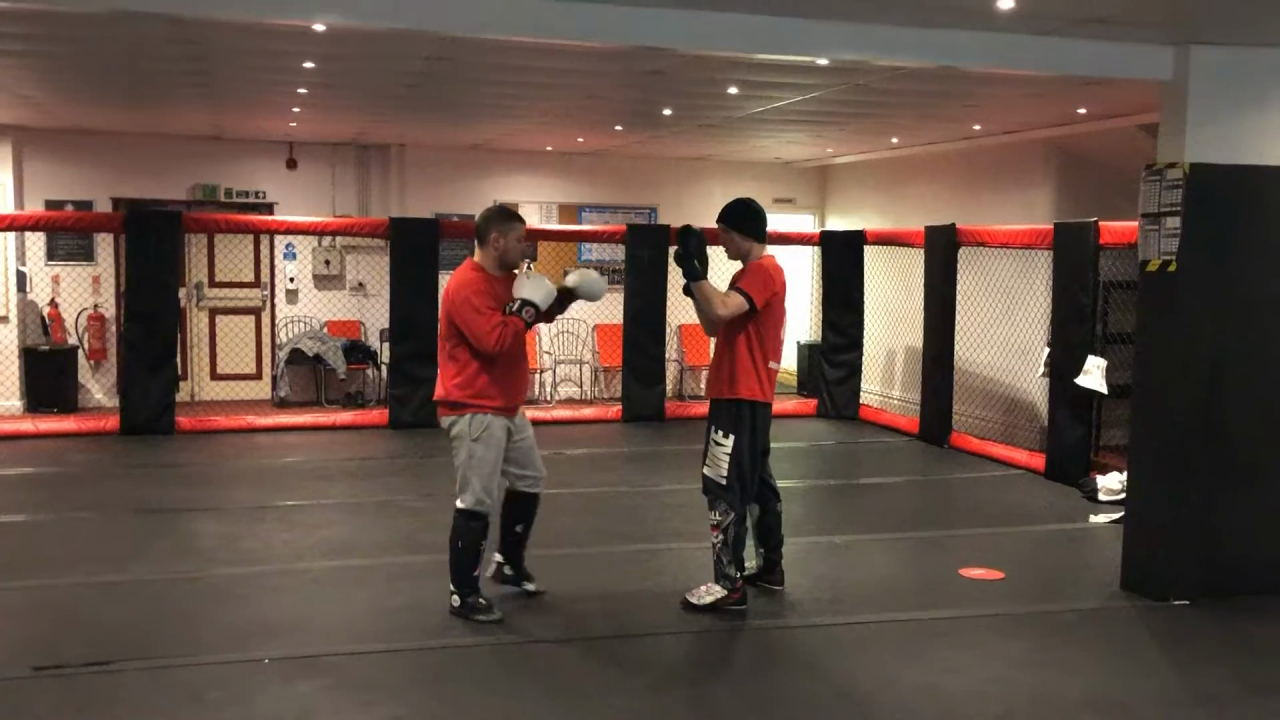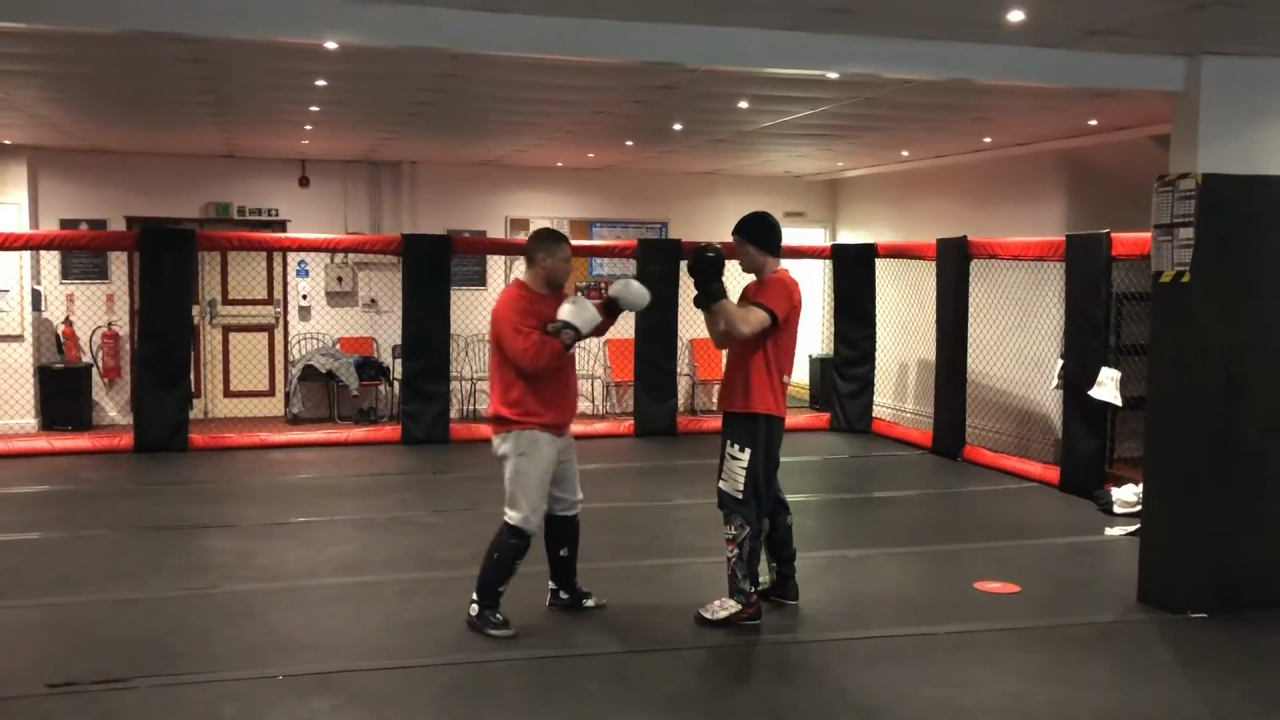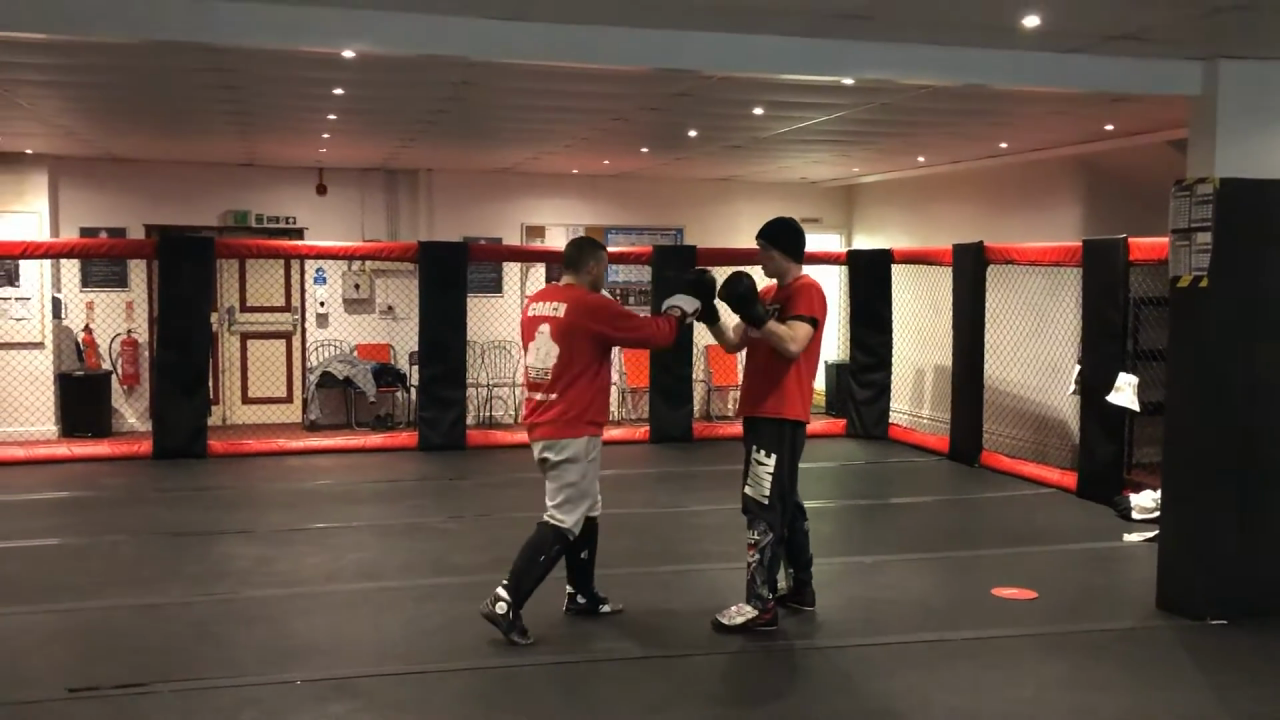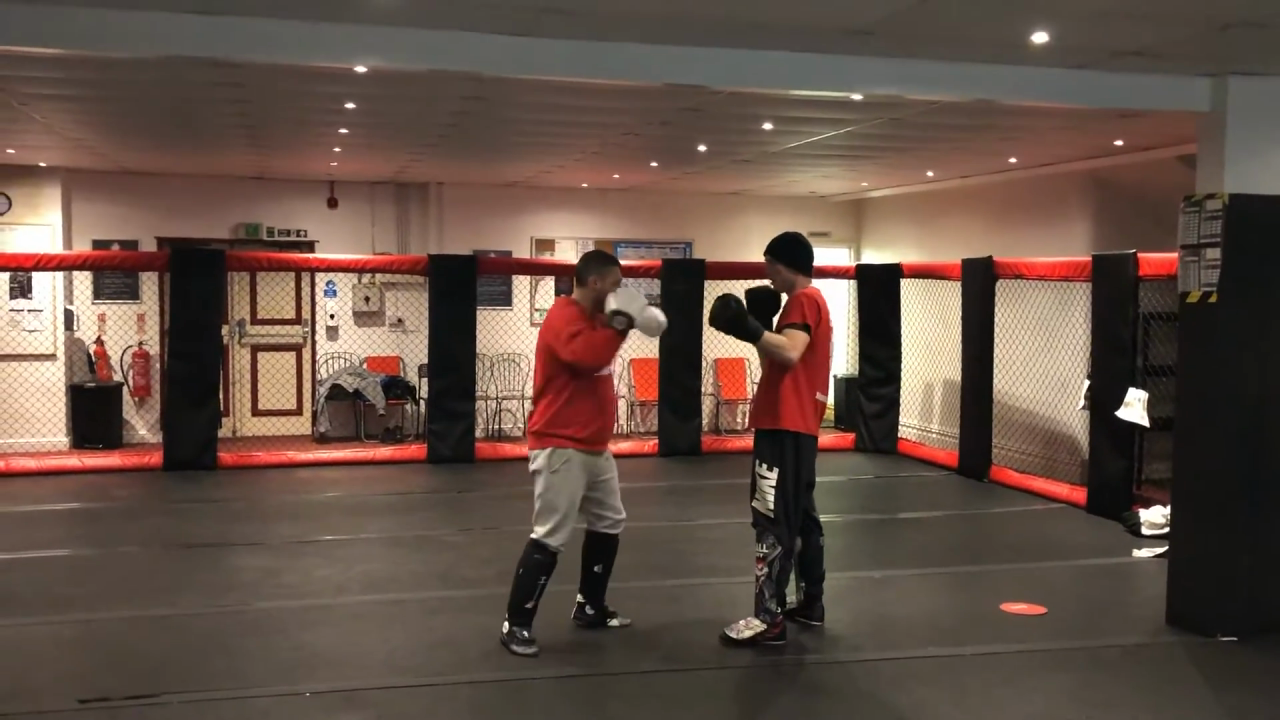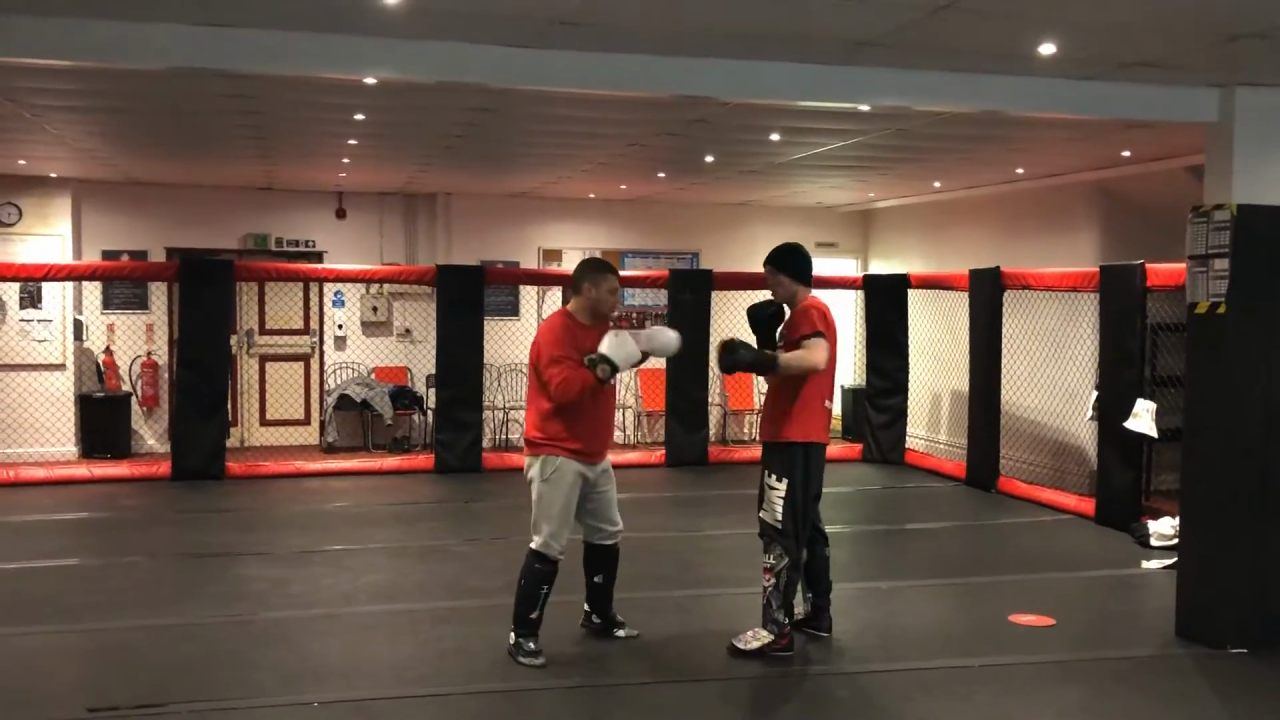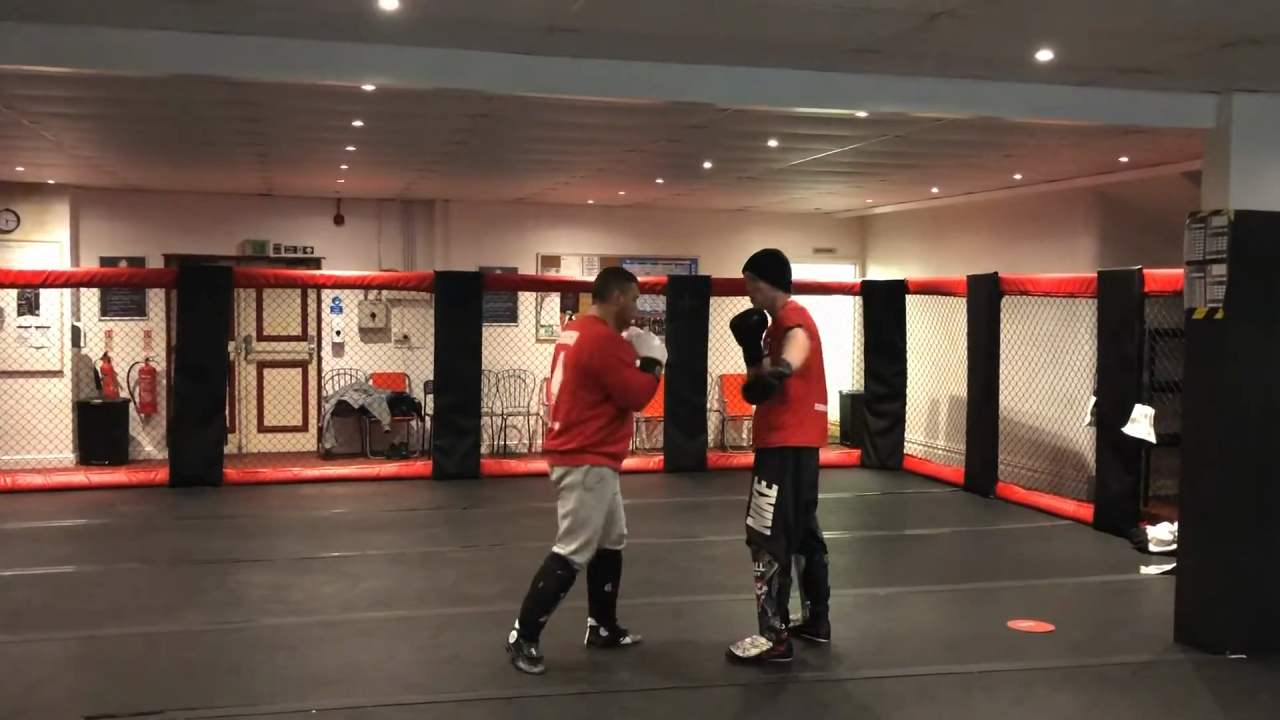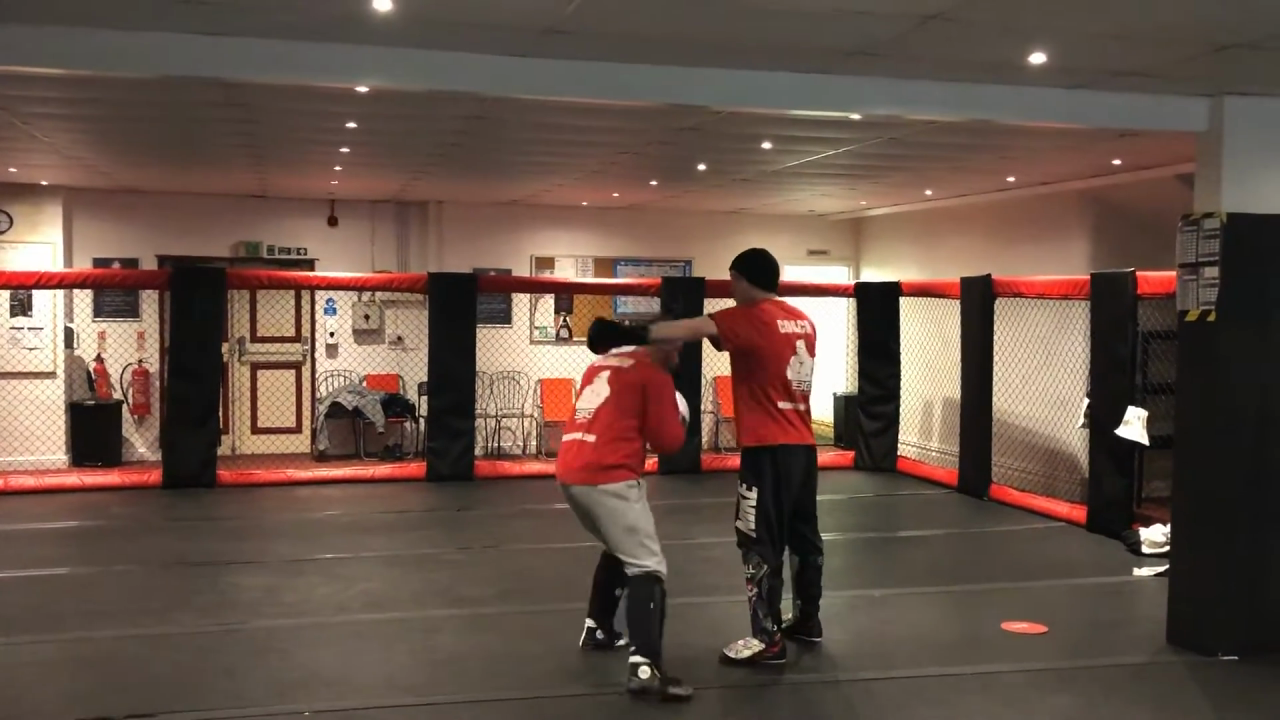
dt=0.5s
person 1, frame 1
left shoulder: (763, 271)
right shoulder: (748, 273)
left elbow: (721, 310)
right elbow: (714, 326)
left wrist: (693, 269)
right wrist: (695, 281)
left hip: (741, 397)
right hip: (748, 396)
left knee: (723, 486)
right knee: (756, 482)
left ankle: (730, 584)
right ankle: (770, 567)
person 1, frame 2
left shoulder: (779, 285)
right shoulder: (753, 288)
left elbow: (745, 329)
right elbow: (722, 339)
left wrist: (713, 289)
right wrist: (707, 295)
left hip: (755, 410)
right hip: (750, 408)
left knee: (739, 500)
right knee: (766, 495)
left ankle: (744, 598)
right ankle: (784, 581)
person 1, frame 3
left shoulder: (807, 291)
right shoulder: (768, 294)
left elbow: (792, 344)
right elbow: (733, 343)
left wrist: (753, 311)
right wrist: (709, 314)
left hip: (781, 415)
right hip: (762, 412)
left knee: (763, 505)
right knee: (783, 501)
left ankle: (761, 604)
right ankle: (800, 587)
person 1, frame 4
left shoulder: (804, 300)
right shoulder: (805, 302)
left elbow: (789, 352)
right elbow: (776, 362)
left wrist: (746, 328)
right wrist: (761, 322)
left hip: (785, 427)
right hip: (797, 426)
left knee: (772, 519)
right knee: (800, 514)
left ankle: (769, 618)
right ankle: (811, 602)
person 1, frame 5
left shoulder: (808, 310)
right shoulder: (798, 314)
left elbow: (816, 359)
right elbow: (781, 376)
left wrist: (759, 357)
right wrist: (765, 339)
left hip: (794, 438)
right hip: (801, 437)
left knee: (779, 530)
right knee: (806, 525)
left ankle: (776, 629)
right ankle: (818, 614)
person 1, frame 6
left shoulder: (790, 316)
right shoulder: (775, 320)
left elbow: (799, 344)
right elbow: (761, 378)
left wrist: (779, 366)
right wrist: (750, 343)
left hip: (786, 443)
right hip: (803, 442)
left knee: (768, 536)
right knee: (804, 531)
left ankle: (774, 636)
right ankle: (816, 618)
person 1, frame 7
left shoulder: (744, 317)
right shoulder: (805, 322)
left elbow: (690, 328)
left wrist: (630, 333)
left hip: (768, 443)
right hip: (801, 445)
left knee: (759, 541)
right knee: (803, 534)
left ankle: (768, 638)
right ankle: (807, 619)
person 2, frame 1
left shoulder: (504, 279)
right shoulder: (467, 286)
left elbow: (524, 317)
right elbow: (496, 340)
left wrist: (564, 294)
right wrist: (529, 306)
left hip: (505, 408)
right hip: (475, 411)
left knee: (530, 480)
right knee: (476, 503)
left ankle: (509, 564)
right ankle: (463, 595)
person 2, frame 2
left shoulder: (553, 297)
right shoulder: (512, 304)
left elbow: (584, 323)
right elbow: (532, 360)
left wrist: (612, 302)
right wrist: (569, 327)
left hip: (553, 428)
right hip: (526, 430)
left knee: (567, 508)
right knee: (524, 520)
left ankle: (564, 590)
right ankle: (482, 606)
person 2, frame 3
left shoulder: (535, 302)
right shoulder: (591, 307)
right elbow: (653, 334)
right wrist: (678, 312)
left hip: (545, 426)
right hip: (574, 432)
left knee: (585, 513)
right knee: (562, 521)
left ankle: (581, 595)
right ankle: (506, 601)
person 2, frame 4
left shoulder: (590, 314)
right shoulder: (561, 317)
left elbow: (598, 342)
right elbow: (590, 356)
left wrist: (627, 318)
right wrist: (620, 318)
left hip: (594, 446)
right hip: (559, 447)
left knee: (609, 524)
right knee: (550, 538)
left ankle: (592, 607)
right ankle: (517, 623)
person 2, frame 5
left shoulder: (603, 327)
right shoulder: (554, 331)
left elbow: (631, 340)
right elbow: (564, 388)
left wrist: (646, 343)
right wrist: (606, 362)
left hip: (595, 457)
right hip: (556, 457)
left knee: (606, 536)
right knee: (548, 548)
left ankle: (599, 616)
right ankle: (522, 634)
person 2, frame 6
left shoulder: (574, 333)
right shoulder: (606, 339)
right elbow: (637, 396)
left wrist: (630, 359)
right wrist: (652, 363)
left hip: (572, 454)
right hip: (587, 462)
left knee: (609, 542)
right knee: (574, 551)
left ankle: (603, 627)
right ankle: (523, 634)
person 2, frame 7
left shoulder: (601, 364)
right shoulder: (654, 373)
right elbow: (667, 440)
right wrist: (680, 420)
left hip: (571, 471)
right hip: (609, 478)
left knee: (618, 550)
right knee: (647, 569)
left ankle: (597, 629)
right ankle: (645, 668)
